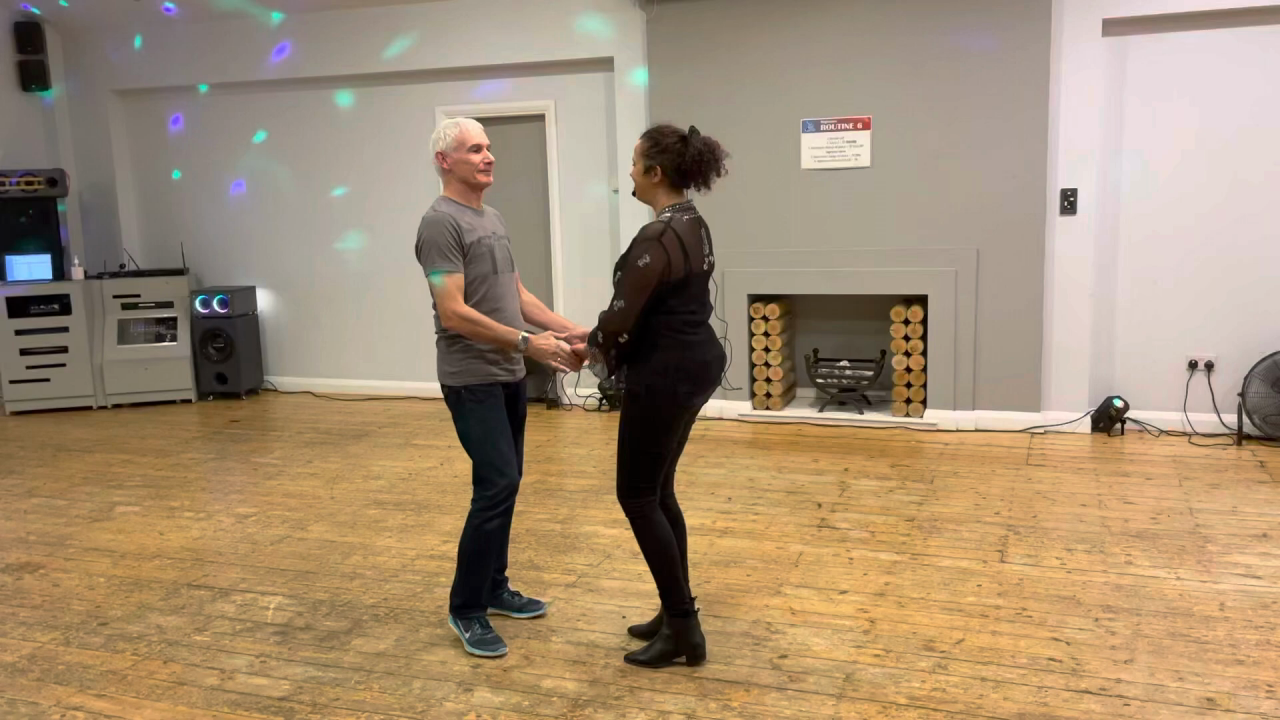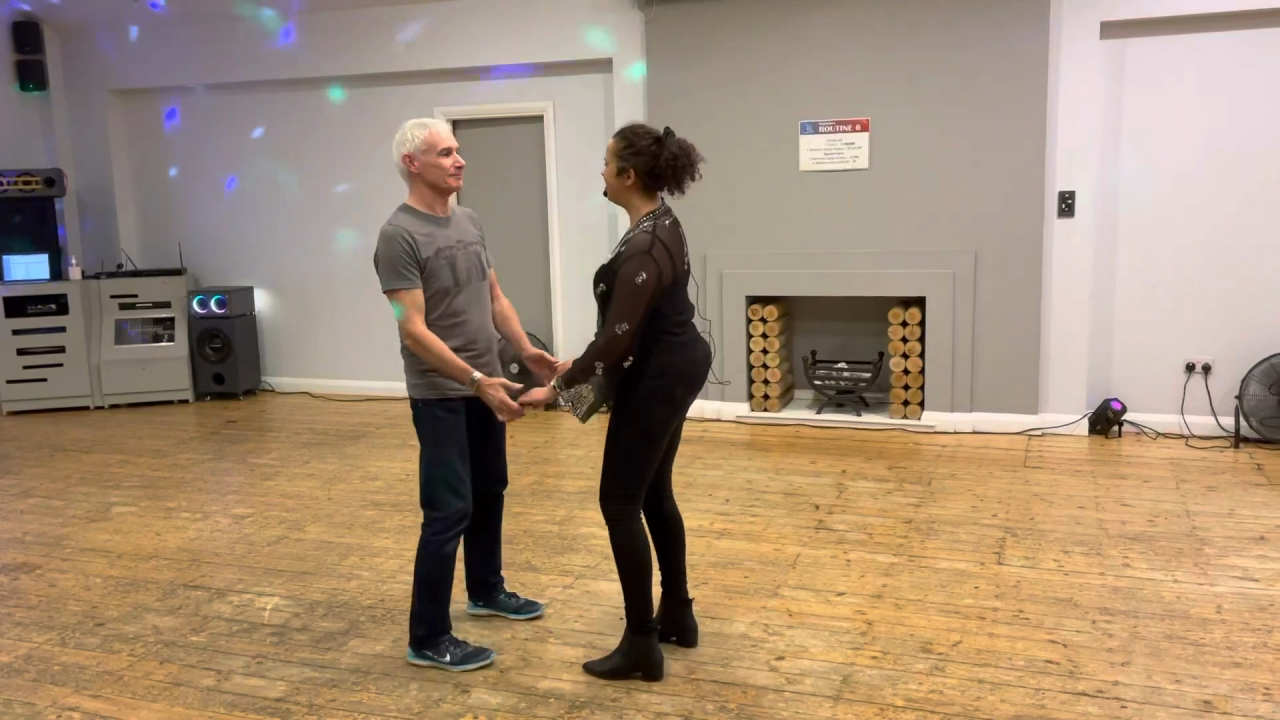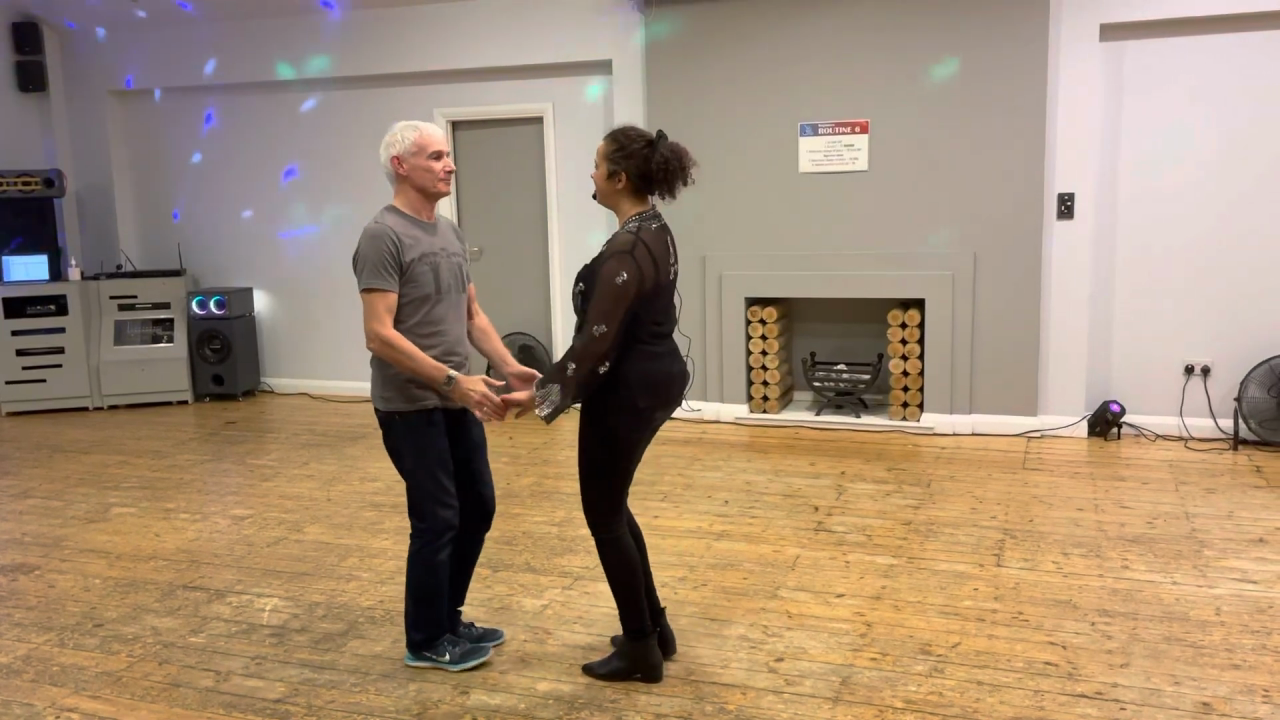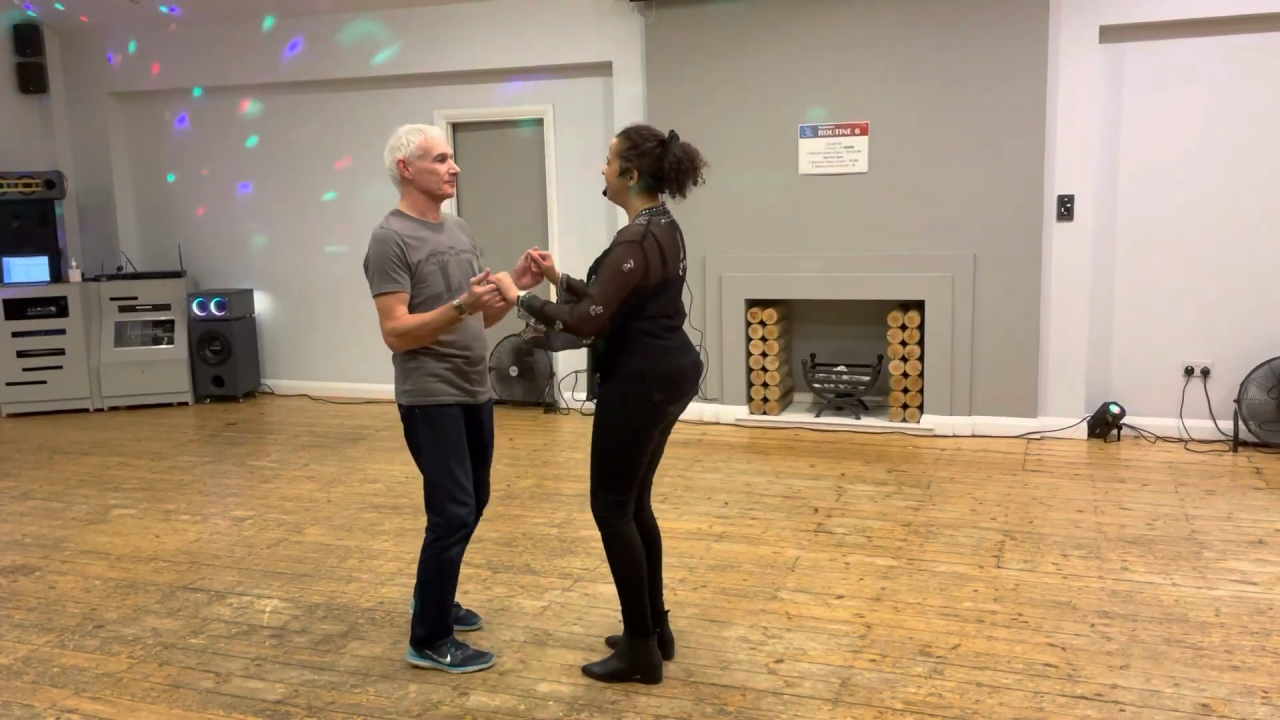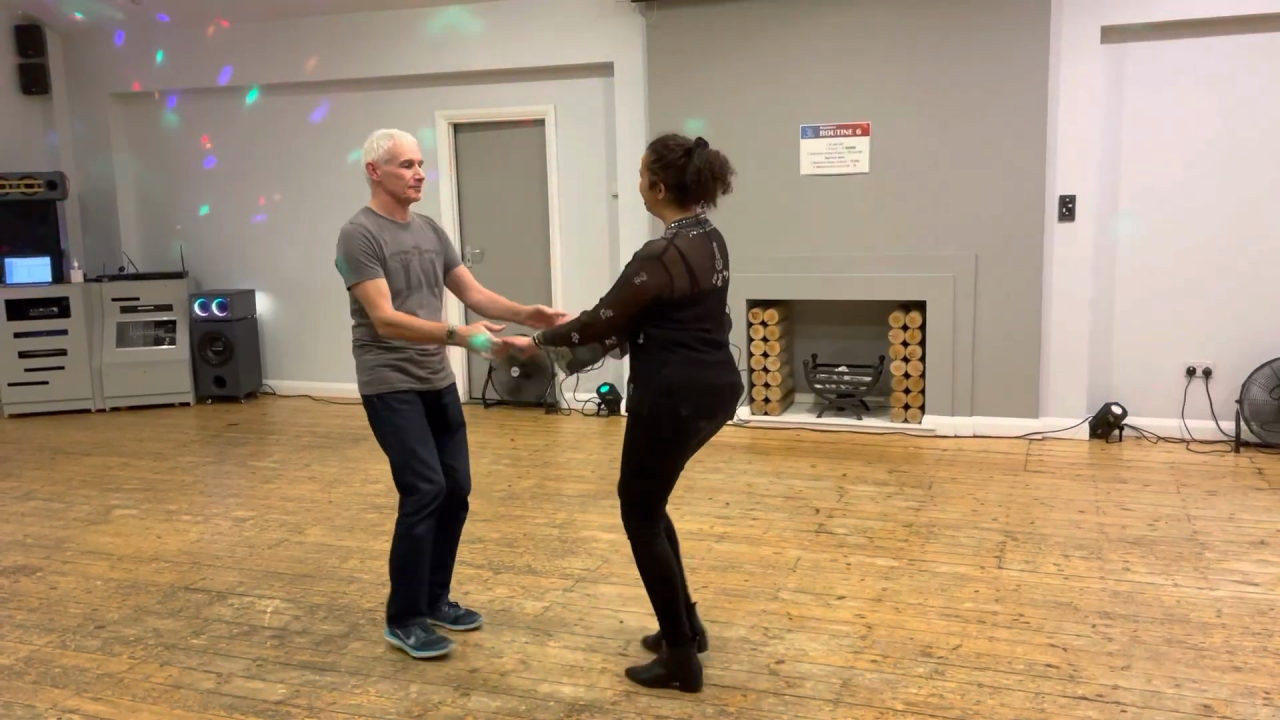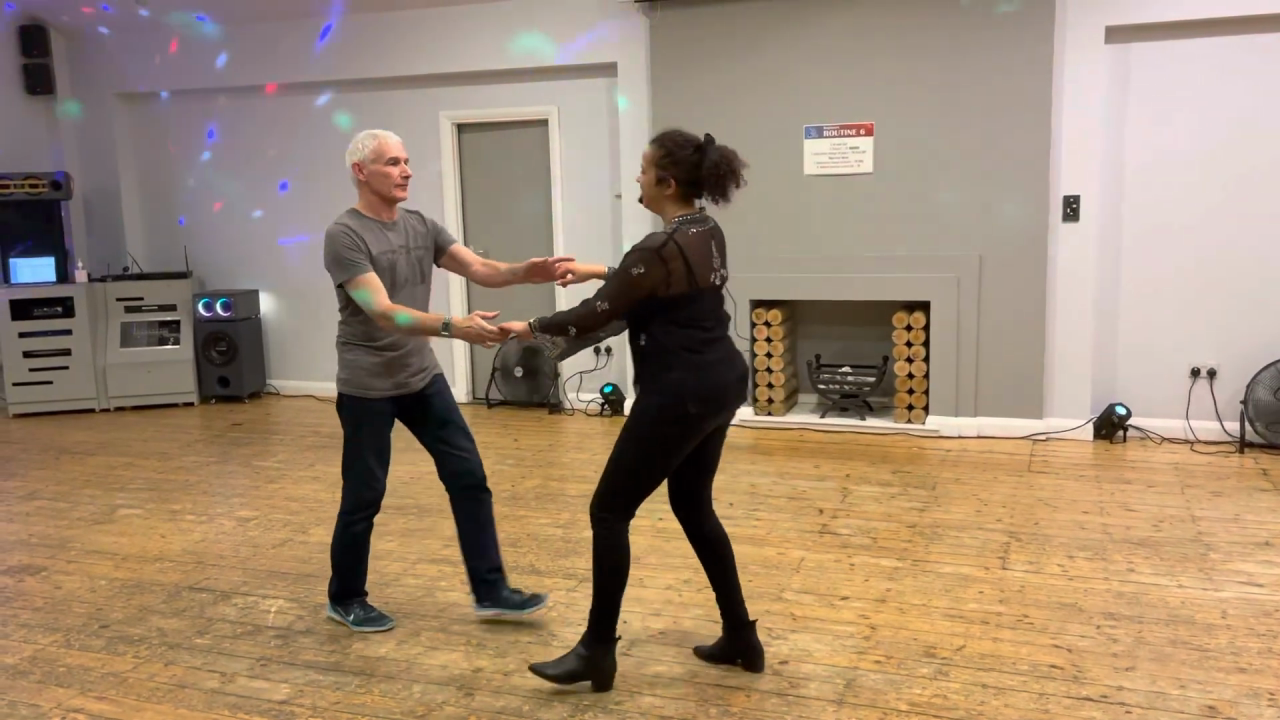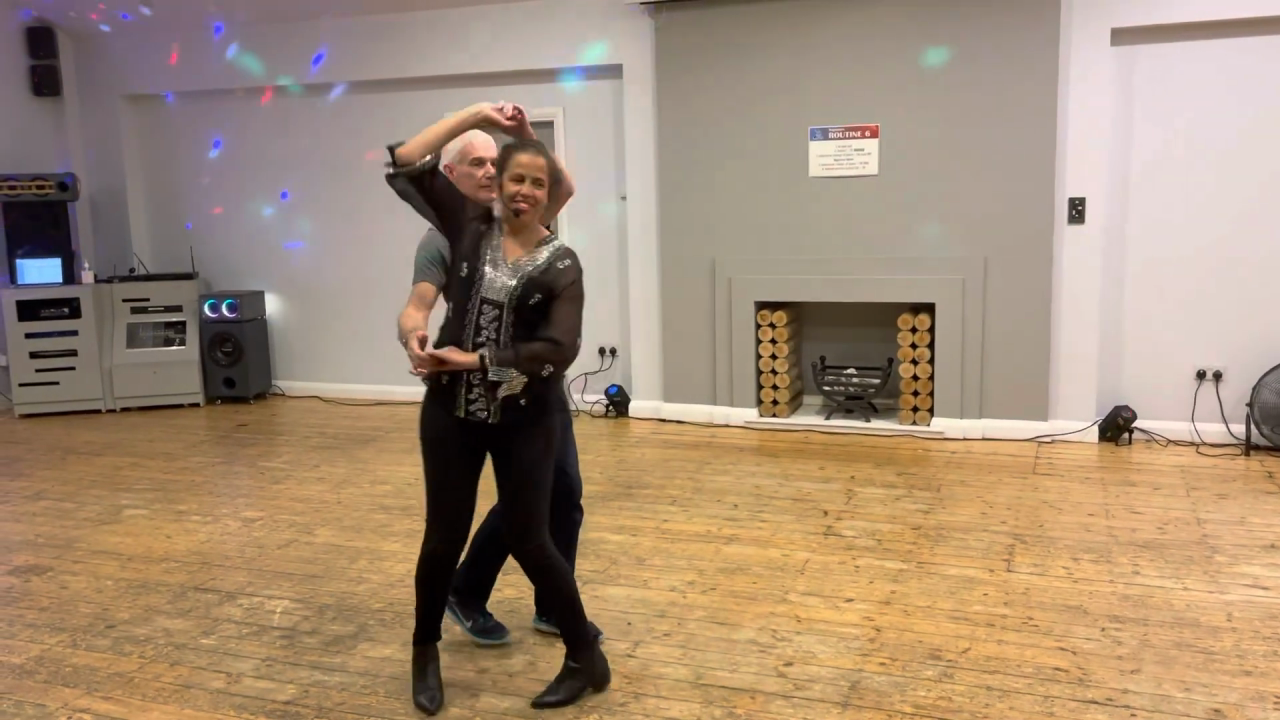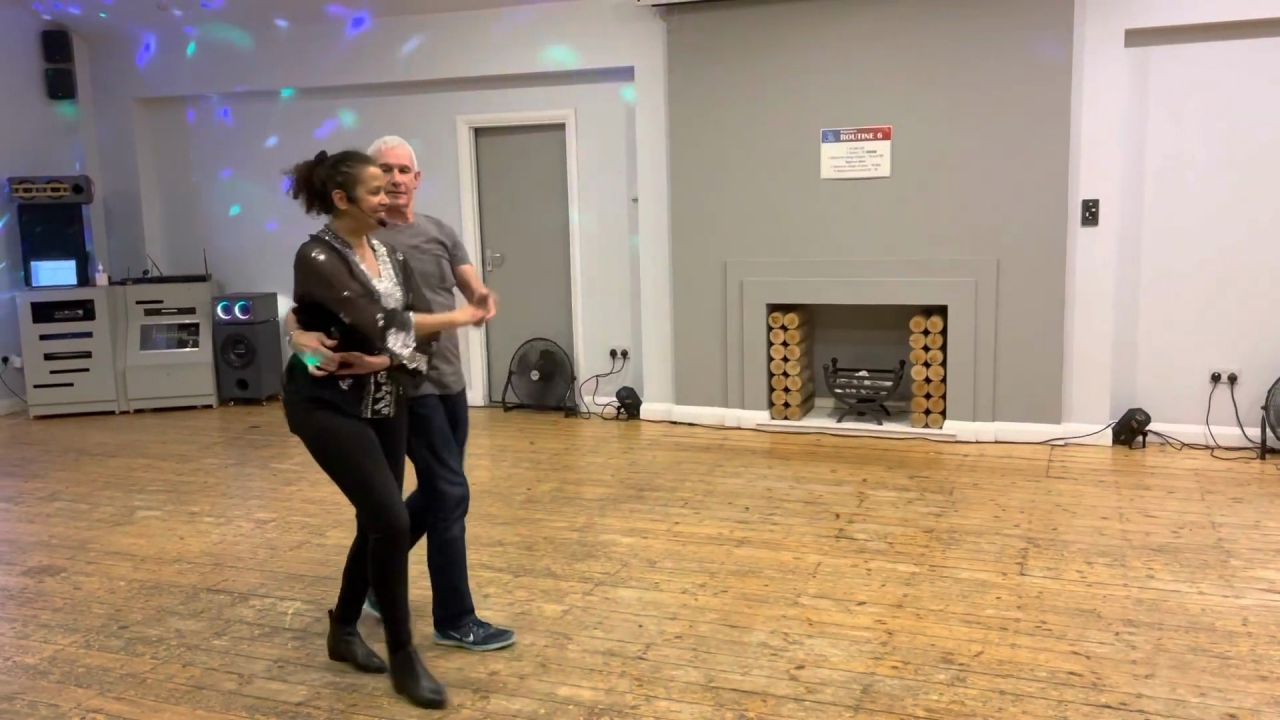
dt=0.7s
person 1, frame 1
left shoulder: (657, 236)
right shoulder: (692, 224)
left elbow: (622, 317)
left wrist: (588, 344)
right wrist: (600, 339)
left hip: (667, 375)
right hip: (696, 363)
left knee: (637, 496)
right knee: (656, 490)
left ankle: (682, 628)
right ankle: (677, 614)
person 1, frame 2
left shoulder: (642, 247)
right shoulder: (661, 224)
left elbow: (618, 340)
left wrist: (556, 388)
right wrist: (577, 367)
left hip: (656, 379)
right hip: (677, 367)
left knee: (619, 503)
right knee: (654, 493)
left ankle: (641, 645)
right ankle: (676, 616)
person 1, frame 3
left shoulder: (625, 247)
right shoulder: (655, 232)
left elbow: (598, 342)
left wrist: (538, 394)
right wrist: (555, 381)
left hip: (630, 390)
right hip: (661, 375)
left knee: (602, 513)
right knee: (610, 503)
left ankle: (640, 648)
right ankle: (652, 625)
person 1, frame 4
left shoulder: (637, 238)
right shoulder: (663, 228)
left elbow: (589, 321)
left wrist: (521, 297)
right wrist: (560, 279)
left hip: (640, 383)
right hip: (667, 374)
left knee: (612, 509)
right knee: (633, 503)
left ankle: (640, 649)
right ankle: (655, 627)
person 1, frame 5
left shoulder: (662, 254)
right shoulder: (709, 239)
left elbow: (605, 324)
left wrist: (536, 341)
right wrist: (582, 320)
left hip: (674, 396)
right hip: (716, 385)
left knee: (640, 517)
right knee: (642, 496)
left ankle: (679, 655)
right ankle: (681, 623)
person 1, frame 6
left shoulder: (662, 247)
right shoulder: (707, 232)
left elbow: (599, 313)
left wrist: (530, 328)
right wrist: (600, 270)
left hip: (681, 393)
right hip: (721, 381)
left knee: (610, 510)
right knee: (693, 505)
left ankle: (597, 651)
right ankle: (741, 636)
person 1, frame 7
left shoulder: (561, 264)
right shoulder: (470, 226)
left elbow: (558, 350)
right elbow: (407, 171)
left wrist: (477, 362)
right wrist: (478, 117)
left hip: (523, 413)
right hip: (451, 405)
left knee: (528, 538)
right knee: (445, 535)
left ankle: (585, 661)
right ankle: (425, 654)
person 1, frame 8
left shoulder: (388, 254)
right shoulder: (316, 256)
left elbow: (412, 330)
right elbow: (374, 323)
left wrist: (382, 360)
right wrist: (455, 317)
left hip: (381, 405)
right hip: (328, 405)
left knee: (381, 524)
right knee: (391, 520)
left ankle: (344, 631)
right ankle: (404, 657)
person 2, frame 1
left shoulder: (492, 218)
right shoulder: (441, 222)
right elbow: (453, 313)
left wrist: (566, 328)
right wrist: (527, 343)
left hip: (508, 372)
right hip: (472, 378)
left knee: (505, 481)
right knee: (497, 484)
left ankle: (493, 587)
right ankle: (467, 609)
person 2, frame 2
left shoulder: (468, 220)
right shoulder: (399, 236)
left elbow: (494, 298)
right elbow: (414, 331)
left wrist: (525, 349)
right wrist: (477, 381)
left hip: (484, 384)
right hip: (439, 392)
left knee: (490, 490)
right knee: (450, 508)
left ankle: (485, 589)
right ankle: (428, 638)
person 2, frame 3
left shoulder: (450, 232)
right shoulder: (383, 236)
left elbow: (472, 315)
right elbow: (379, 335)
left wrist: (507, 366)
right wrist: (455, 381)
left hip: (458, 399)
right hip: (410, 405)
left knee: (476, 508)
right knee: (436, 518)
left ankle: (447, 619)
right ankle: (426, 641)
person 2, frame 4
left shoulder: (459, 230)
right shoulder: (390, 240)
right elbow: (396, 333)
left wrist: (514, 285)
right wrist: (461, 305)
left hip: (475, 392)
right hip: (430, 398)
left knee: (470, 506)
right knee: (452, 513)
left ankle: (433, 598)
right ankle: (430, 640)
person 2, frame 5
left shoulder: (430, 231)
right shoulder: (358, 235)
left elbow: (473, 292)
right elbow: (385, 319)
left wrist: (528, 314)
right wrist: (461, 336)
left hip: (437, 381)
right hip: (390, 386)
left knee: (454, 491)
right knee: (425, 491)
left ankle: (431, 598)
right ankle: (405, 617)
person 2, frame 6
left shoulder: (422, 226)
right shoulder: (344, 236)
left elbow: (479, 269)
right elbow: (383, 312)
left wrist: (526, 271)
right wrist: (453, 327)
left hip: (423, 378)
right hip: (368, 389)
left knee: (467, 475)
right knee: (365, 496)
left ankle: (490, 589)
right ankle: (345, 598)
person 2, frame 7
right shoulder: (440, 240)
left elbow: (562, 192)
right elbow: (417, 304)
left wrist: (528, 139)
right wrist: (414, 337)
left knee: (567, 493)
left ankle: (554, 608)
right ankle: (465, 598)
person 2, frame 8
left shoulder: (441, 232)
left elbow: (470, 289)
left wrist: (484, 300)
right wrist: (302, 336)
left hip: (450, 383)
right hip: (408, 387)
left knee: (437, 492)
right knee: (449, 494)
right ankle: (455, 620)
